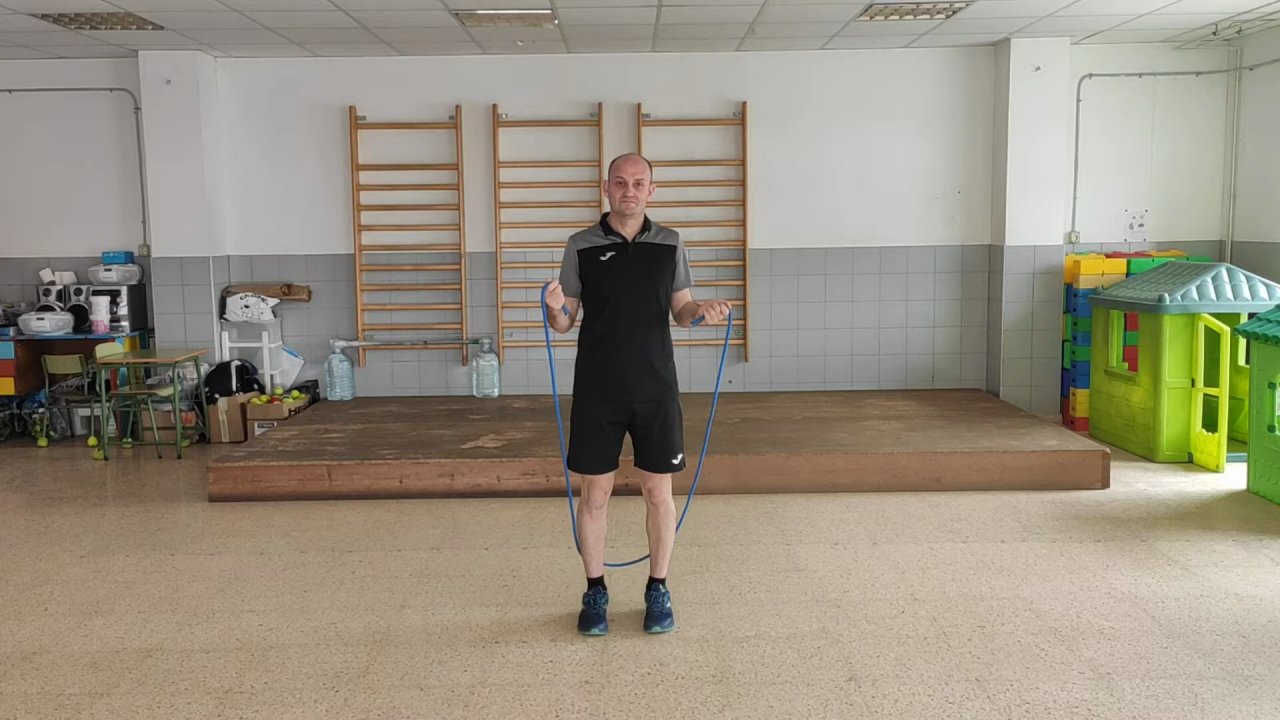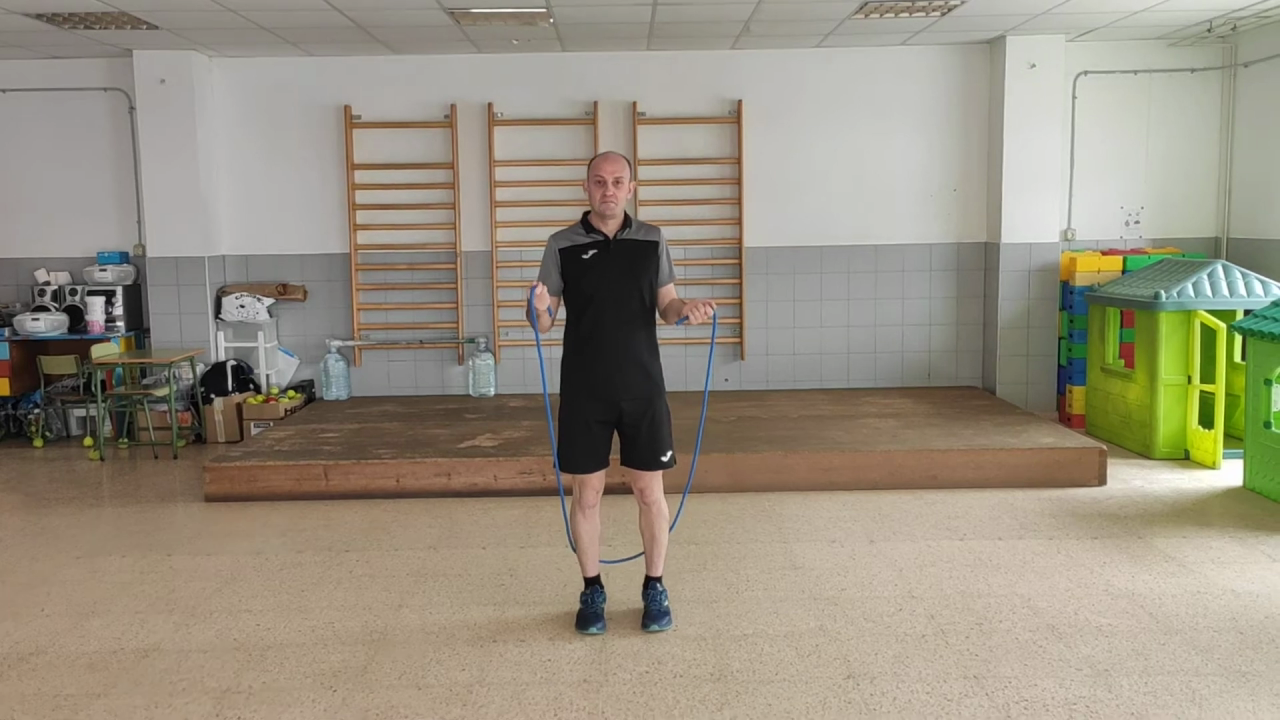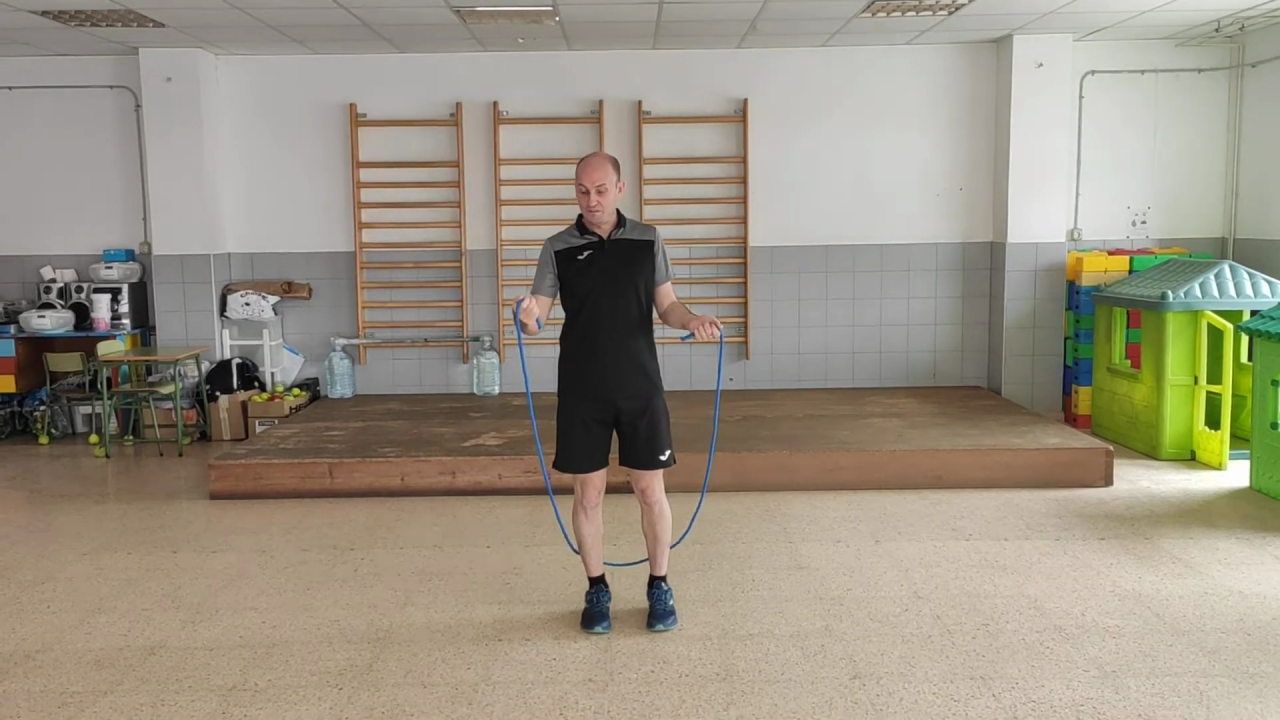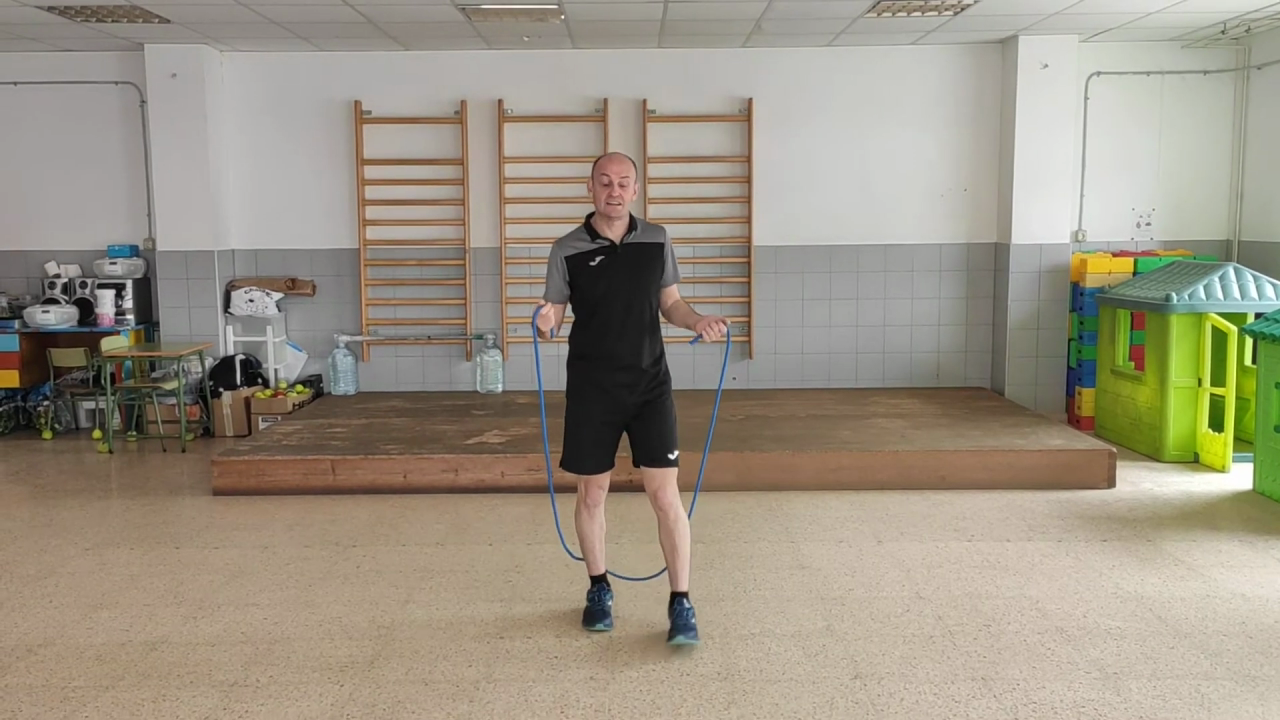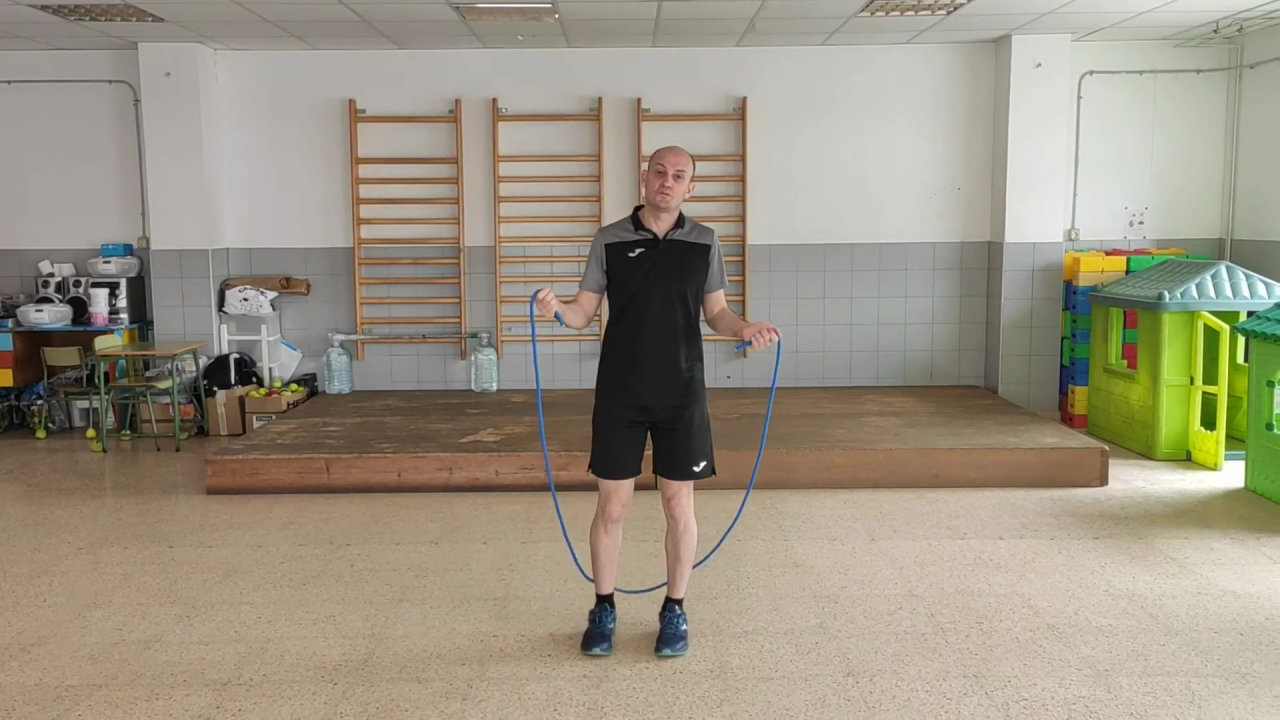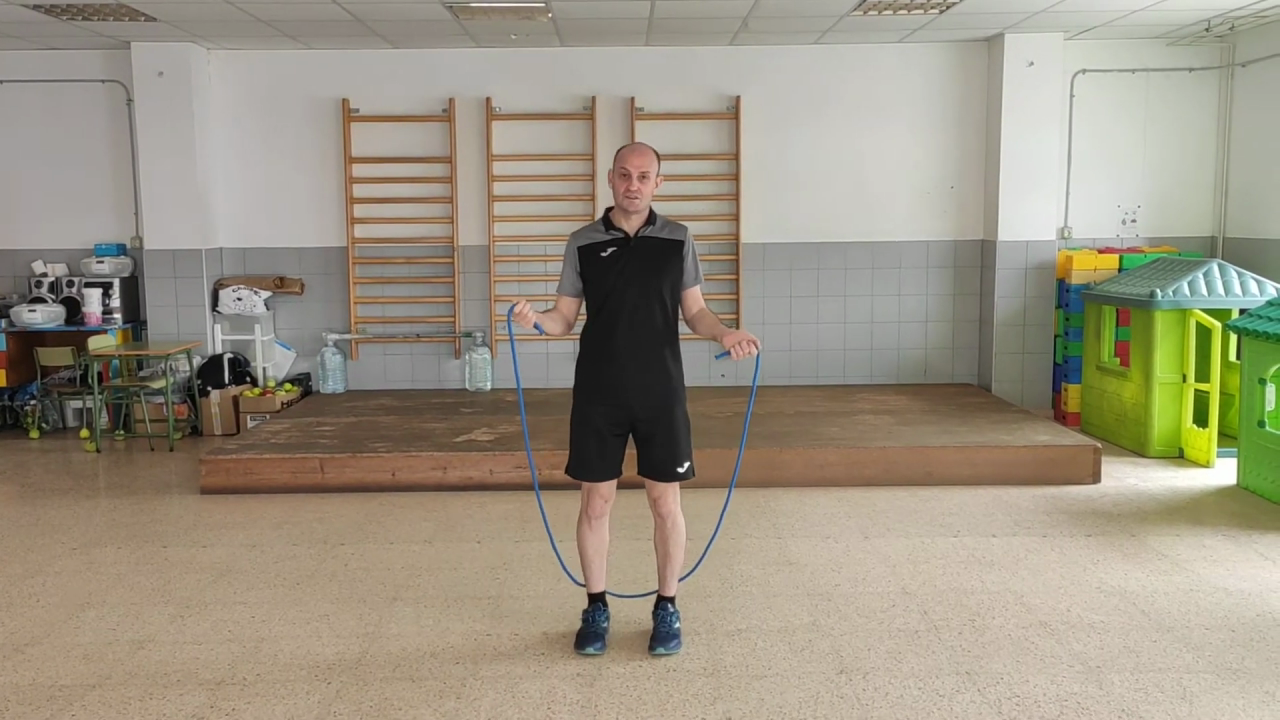
dt=0.7s
person 1, frame 1
left shoulder: (670, 244)
right shoulder: (581, 246)
left elbow: (681, 310)
right elbow: (565, 322)
left wrist: (703, 309)
right wrist: (555, 307)
left hip: (656, 390)
right hip: (597, 392)
left knee: (659, 492)
right knee: (594, 493)
left ankle: (658, 589)
right ankle: (595, 592)
person 1, frame 2
left shoulder: (652, 239)
right shoulder: (562, 245)
left elbow: (665, 305)
right elbow: (543, 322)
left wrist: (686, 307)
right wrist: (538, 308)
left hip: (643, 388)
right hip: (584, 391)
left knee: (650, 490)
right knee: (586, 493)
left ankle: (654, 587)
right ankle: (592, 590)
person 1, frame 3
left shoulder: (648, 239)
right shoulder: (558, 248)
left elbow: (666, 305)
right elbow: (538, 315)
left wrist: (693, 320)
right wrist: (527, 317)
left hip: (641, 387)
right hip: (582, 391)
left knee: (651, 490)
right knee: (588, 493)
left ankle: (659, 587)
right ankle: (597, 590)
person 1, frame 4
left shoulder: (657, 240)
right shoulder: (567, 250)
left elbow: (670, 303)
right elbow: (552, 318)
left wrist: (698, 320)
right wrist: (544, 325)
left hip: (650, 386)
right hip: (591, 391)
left knee: (665, 494)
right knee: (591, 493)
left ankle: (681, 603)
right ankle: (599, 589)
person 1, frame 5
left shoulder: (704, 242)
right shoulder: (609, 240)
left elbow: (715, 312)
right elbow: (584, 311)
left wrist: (745, 327)
right wrist: (555, 308)
left hip: (681, 394)
right hip: (619, 394)
left knee: (678, 504)
right knee: (612, 505)
left ankle: (674, 610)
right ankle: (604, 608)
person 1, frame 6
left shoulder: (678, 239)
right shoulder: (582, 243)
left elbow: (694, 310)
right elbow: (565, 318)
left wrist: (725, 333)
right wrist: (534, 318)
left hip: (661, 392)
right hip: (599, 394)
left knee: (666, 502)
right knee: (595, 502)
left ankle: (666, 608)
right ankle: (596, 608)
